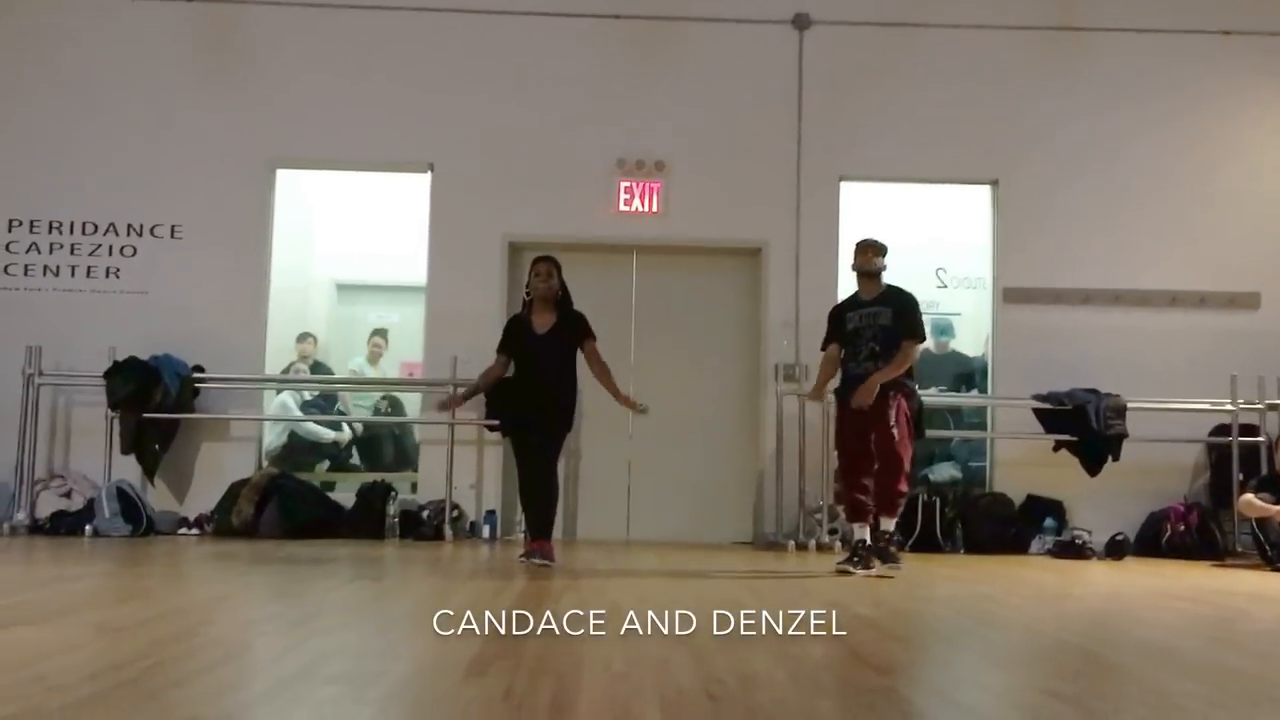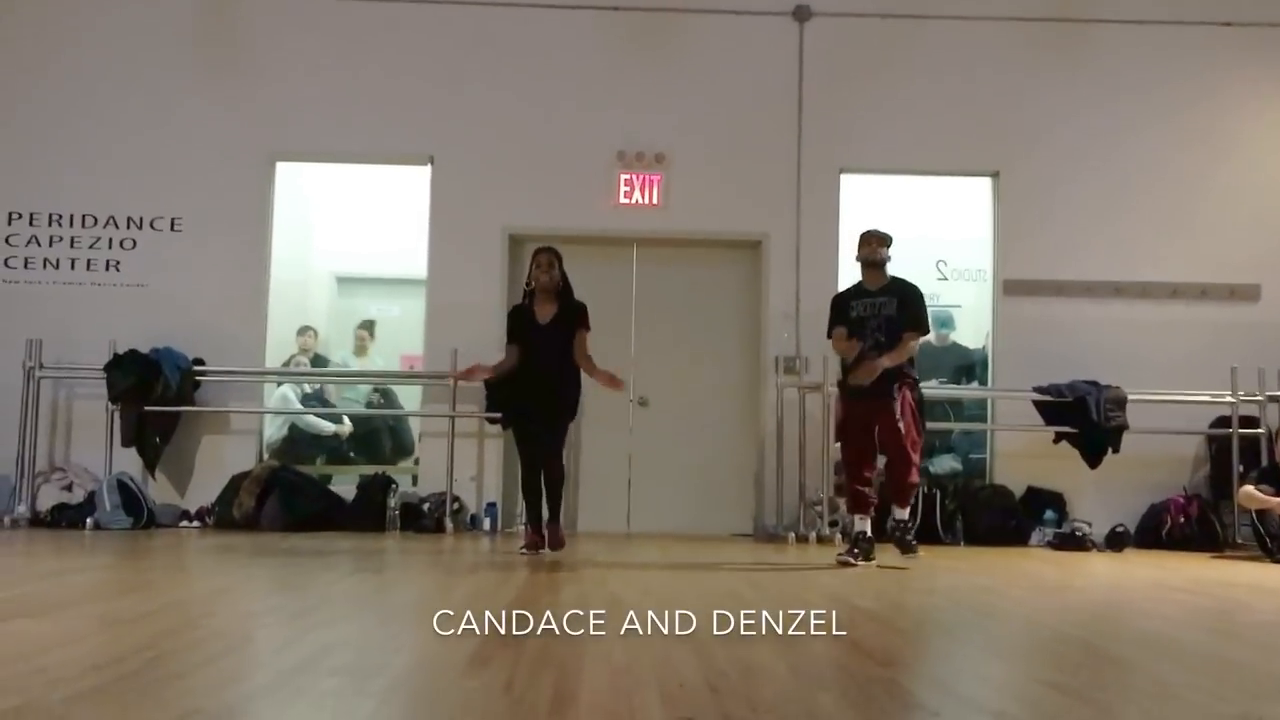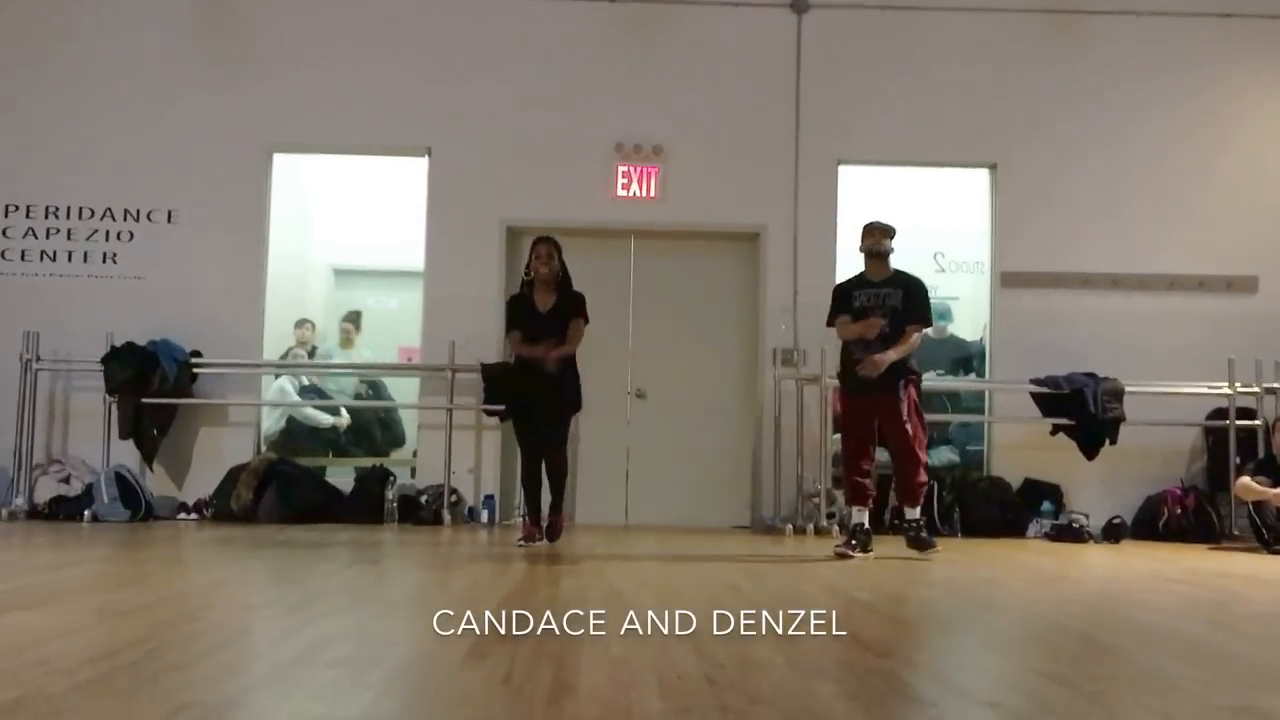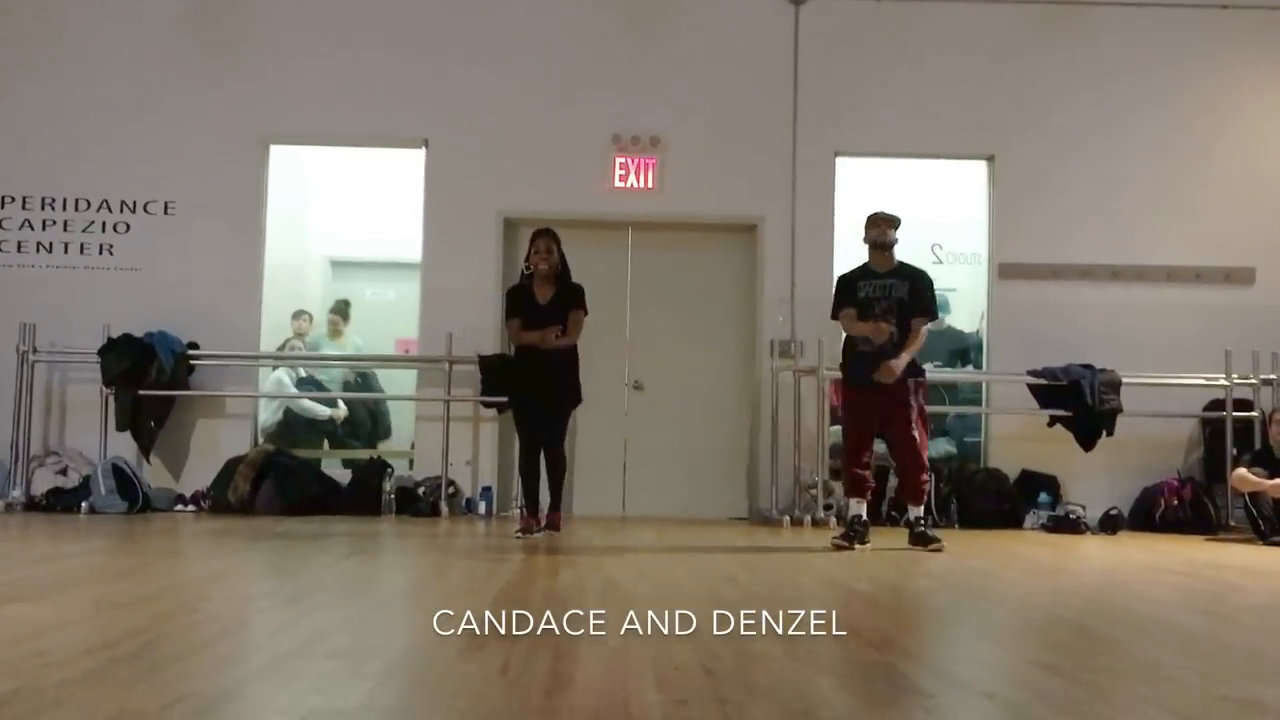
dt=0.1s
person 1, frame 1
left shoulder: (902, 302)
right shoulder: (841, 311)
left elbow: (909, 352)
right elbow: (831, 355)
left wrist: (876, 381)
right wrist: (821, 383)
left hip: (891, 391)
right hip: (851, 398)
left knee: (892, 458)
right knee: (852, 471)
left ankle: (885, 537)
right ankle: (862, 546)
person 1, frame 2
left shoulder: (907, 293)
right shoulder: (844, 299)
left elbow: (910, 343)
right elbow: (837, 339)
left wrist: (879, 364)
right wrist: (846, 348)
left hip: (896, 383)
right hip: (855, 388)
left knee: (901, 449)
right knee: (856, 464)
left ankle: (901, 525)
right ankle: (862, 538)
person 1, frame 3
left shoulder: (911, 286)
right shoulder: (846, 290)
left elbow: (913, 335)
right elbow: (841, 329)
left wrist: (887, 357)
right wrist: (862, 327)
left hip: (897, 378)
right hip: (856, 382)
left knee: (908, 451)
right knee: (855, 457)
left ankle: (914, 525)
right ankle: (860, 531)
person 1, frame 4
left shoulder: (916, 279)
right shoulder: (849, 281)
left elbow: (920, 329)
right elbow: (847, 323)
left wrist: (901, 360)
right wrist: (869, 330)
left hip: (903, 376)
right hip: (858, 375)
left knee: (911, 449)
right knee: (856, 450)
left ankle: (917, 524)
right ankle: (857, 522)
person 2, frame 1
left shoulder: (574, 321)
right shoulder: (515, 324)
left elbow: (595, 361)
right elbow: (497, 368)
left wrist: (618, 394)
right wrist: (464, 395)
left hip: (556, 408)
right hip: (521, 408)
left knee: (546, 468)
right knee: (527, 473)
left ankle: (546, 540)
right ankle: (534, 540)
person 2, frame 2
left shoulder: (574, 311)
right shoulder: (518, 314)
left elbow: (580, 353)
right elbow: (512, 359)
left wrist: (597, 372)
right wrist: (489, 371)
left hip: (560, 398)
right hip: (523, 398)
left knee: (552, 457)
right knee: (529, 463)
left ankle: (554, 525)
right ankle: (534, 532)
person 2, frame 3
left shoulder: (573, 300)
right shoulder: (517, 303)
left elbow: (573, 343)
right elbow: (516, 346)
left wrist: (555, 354)
right wrist: (539, 351)
left hip: (561, 389)
right hip: (525, 389)
left knee: (555, 451)
right knee: (530, 454)
left ankle: (556, 514)
right ankle: (533, 523)
person 2, frame 4
left shoulder: (573, 292)
right shoulder: (516, 294)
left elbow: (574, 334)
right elbow: (514, 335)
left wrist: (553, 342)
right wrist: (541, 336)
left hip: (561, 381)
right hip: (526, 380)
left knee: (554, 446)
right knee: (529, 446)
left ankle: (554, 510)
right ankle: (530, 515)
